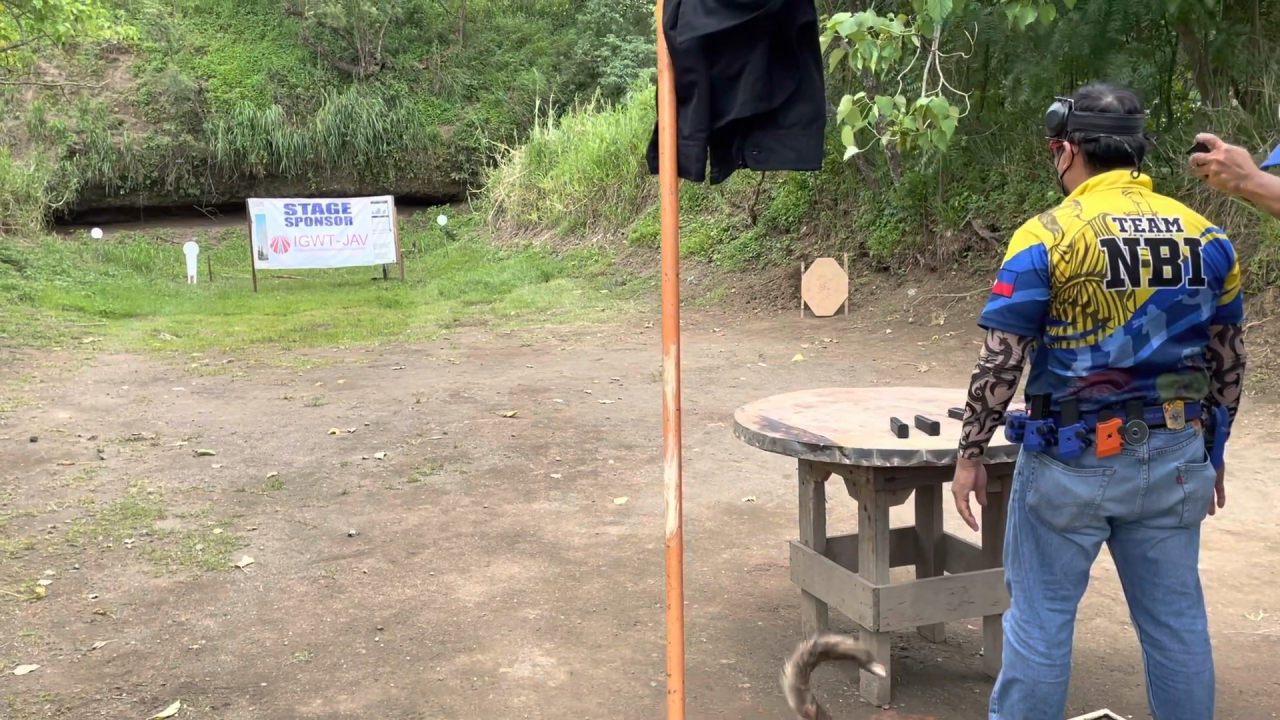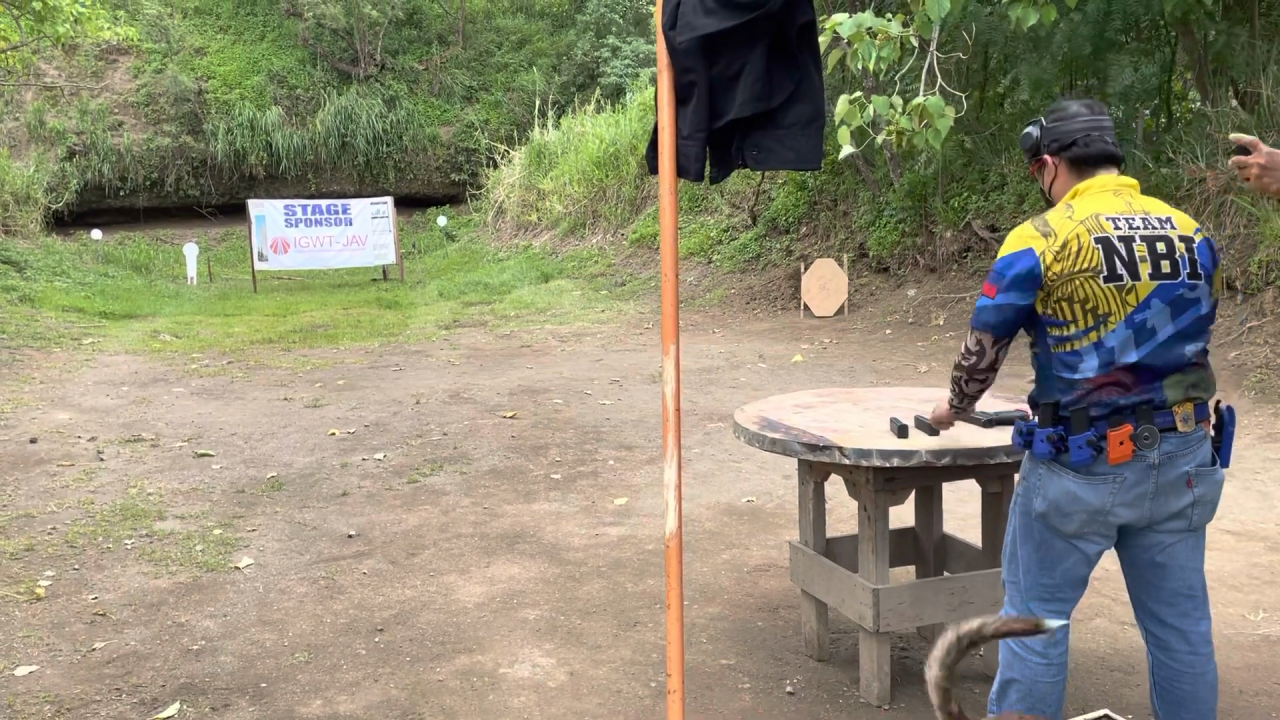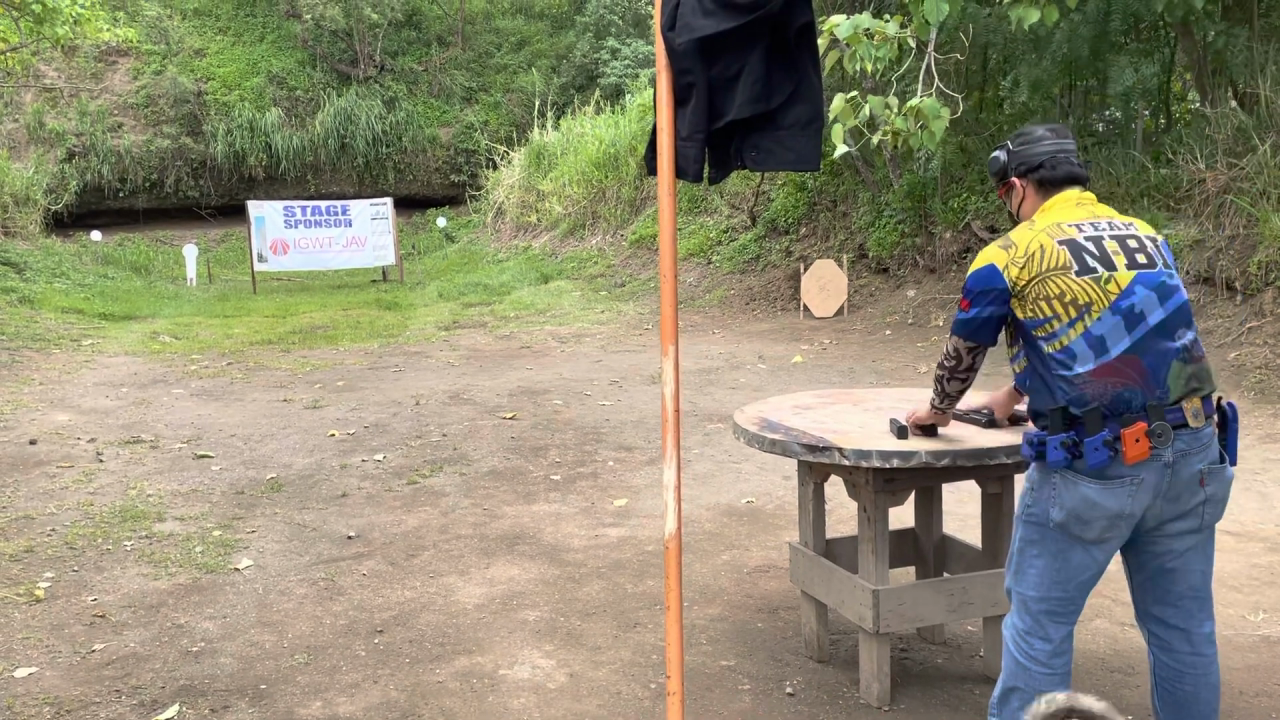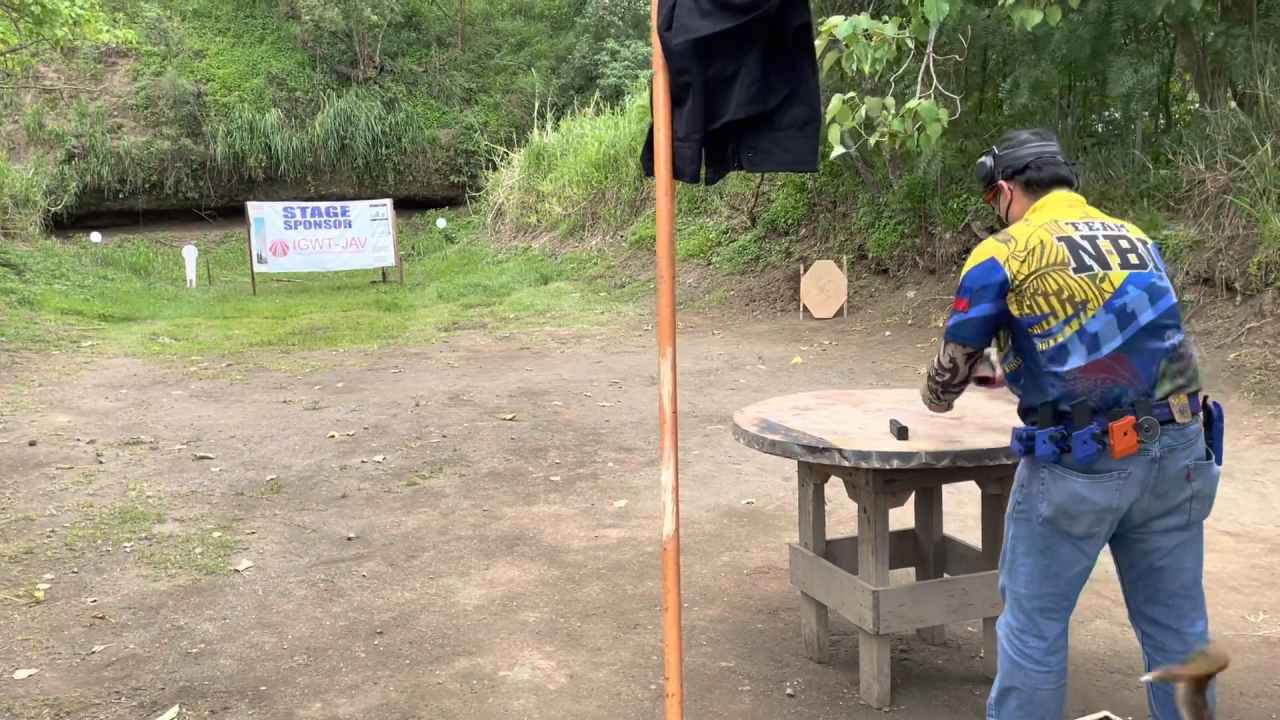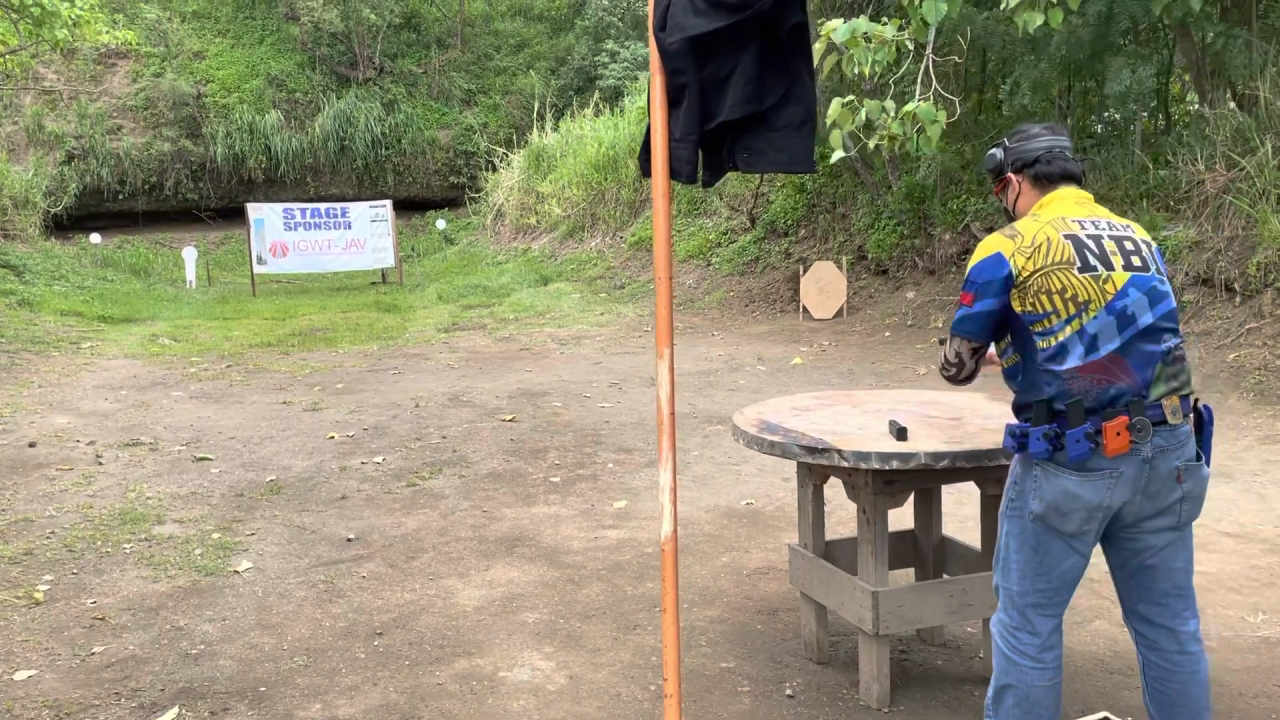
dt=0.2s
person 1, frame 1
left shoulder: (1045, 237)
right shoulder: (1205, 236)
left elbow: (1000, 362)
right elbow: (1227, 361)
left wrist: (971, 453)
right wrist: (1197, 432)
left hip: (1073, 460)
right hip: (1172, 456)
left knee: (1041, 616)
right knee: (1176, 619)
person 1, frame 2
left shoulder: (1039, 241)
right shoulder: (1190, 234)
left elbow: (983, 352)
left wrist: (956, 406)
left hip: (1082, 466)
right hip: (1181, 457)
left knee: (1035, 615)
right knee: (1180, 621)
person 1, frame 3
left shoulder: (1007, 257)
right shoulder: (1145, 238)
left elbow: (960, 358)
left wrist: (936, 409)
left hip: (1091, 468)
right hip: (1192, 454)
left knee: (1041, 622)
right knee: (1184, 624)
person 1, frame 4
left shoulder: (1001, 253)
right shoulder: (1134, 239)
left elbow: (951, 371)
left wrist: (935, 394)
left hip: (1079, 464)
right hip: (1177, 451)
left knee: (1034, 620)
right knee: (1176, 622)
person 1, frame 5
left shoulder: (1007, 248)
right shoulder: (1138, 238)
left elbow: (959, 366)
left wrist: (966, 349)
left hip: (1072, 463)
right hip: (1167, 452)
left knee: (1028, 619)
right knee: (1168, 620)
